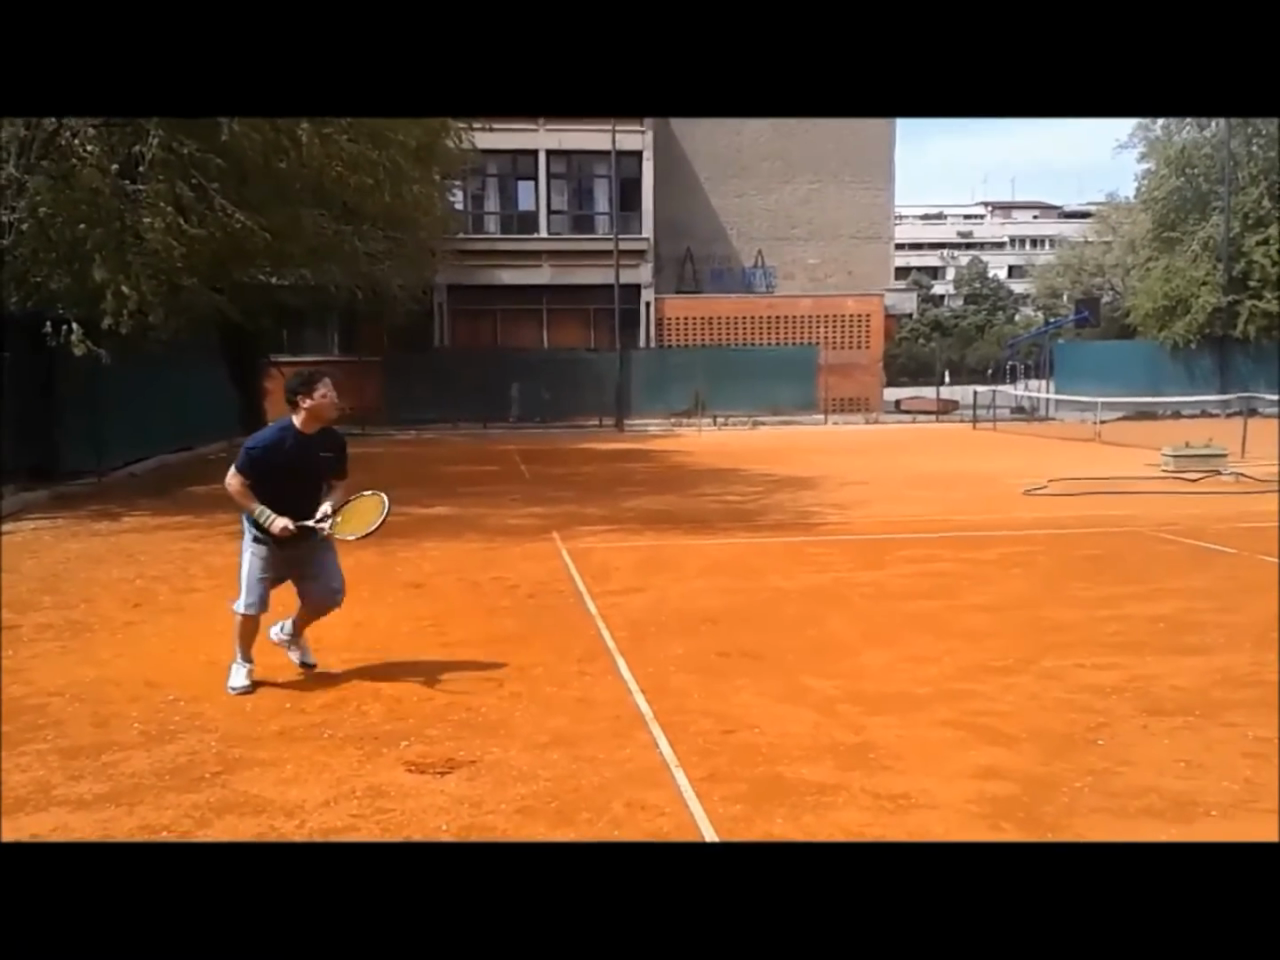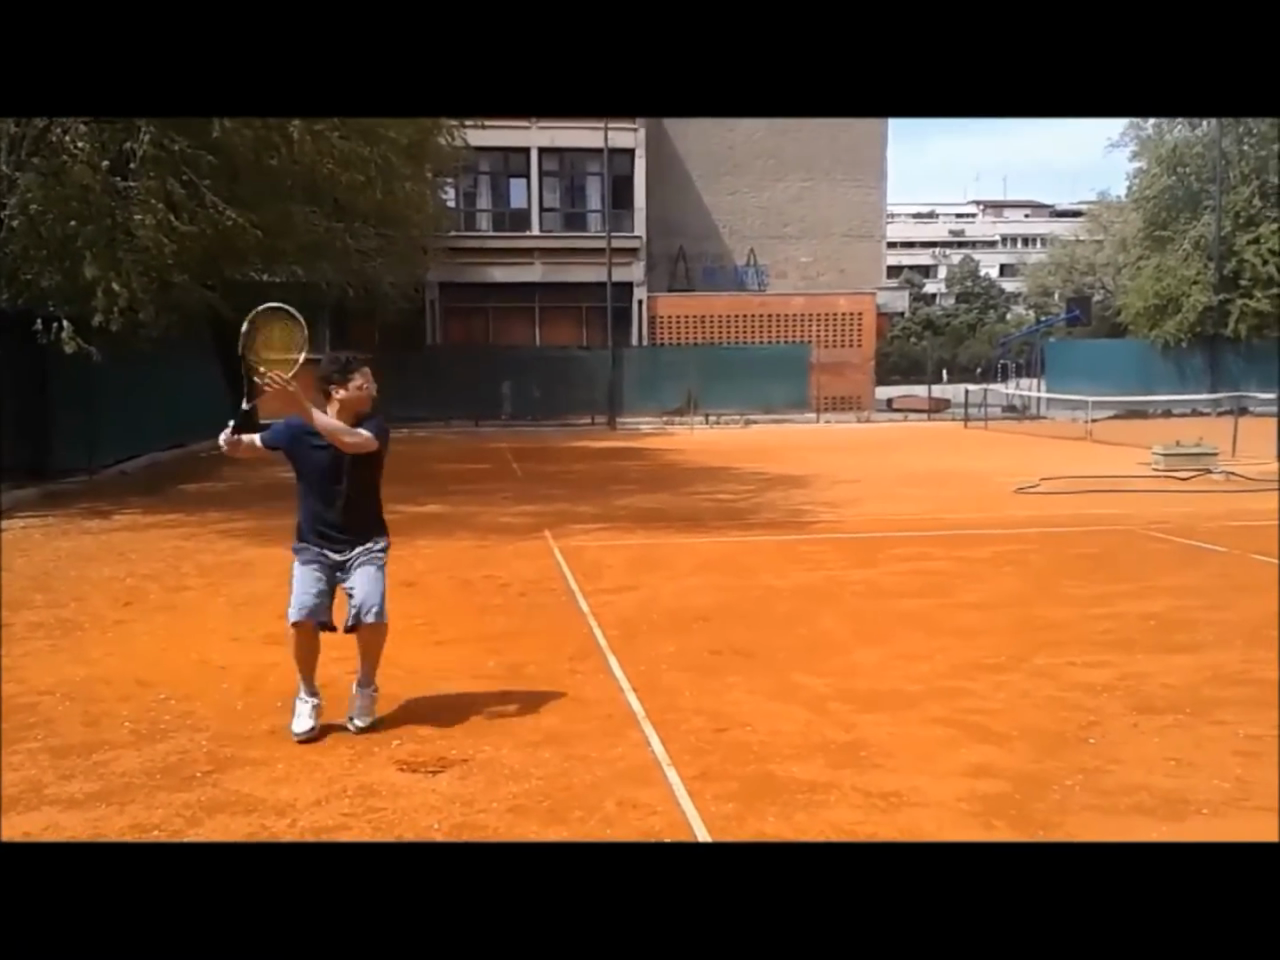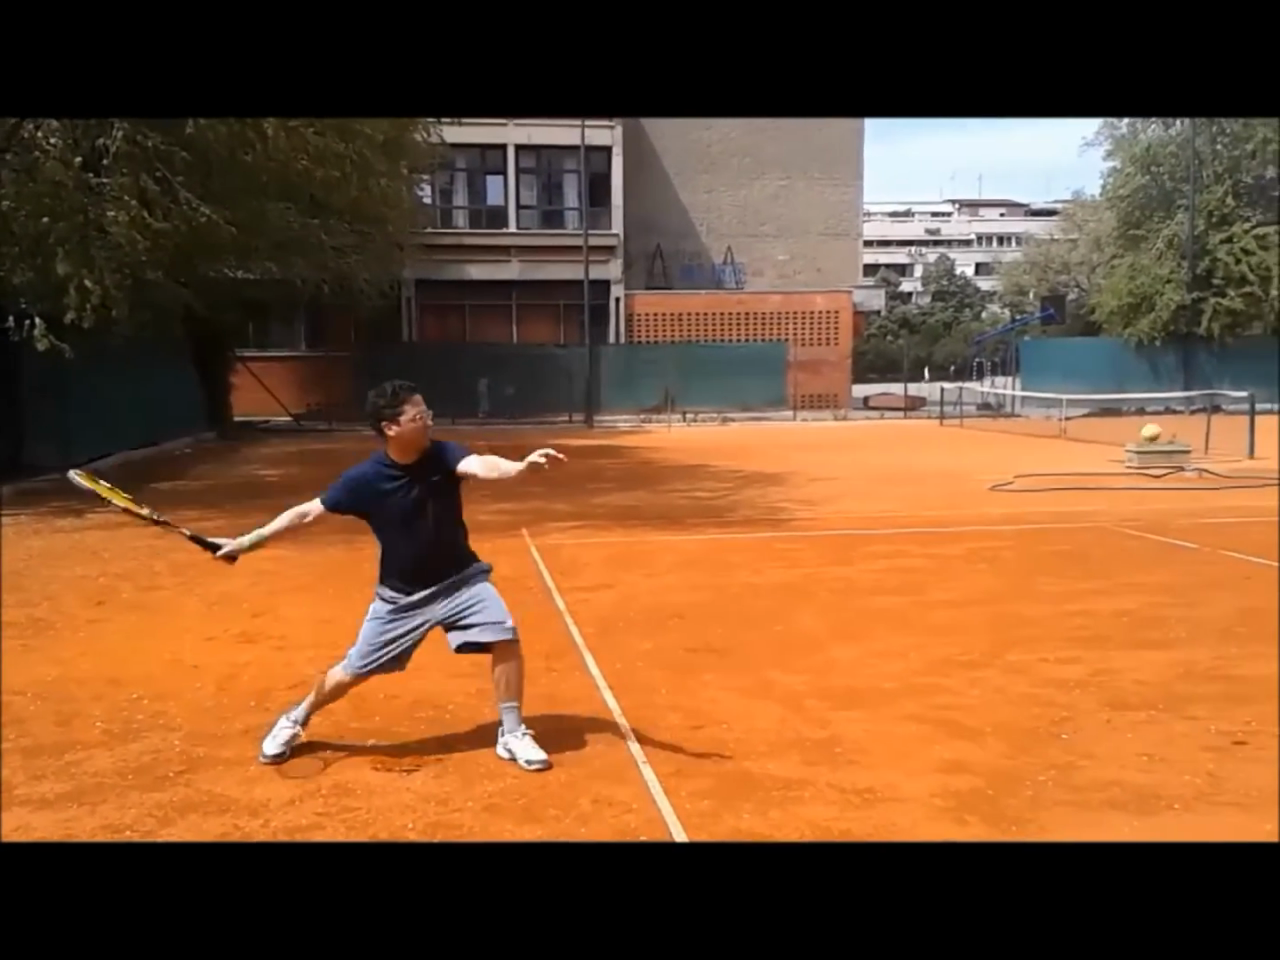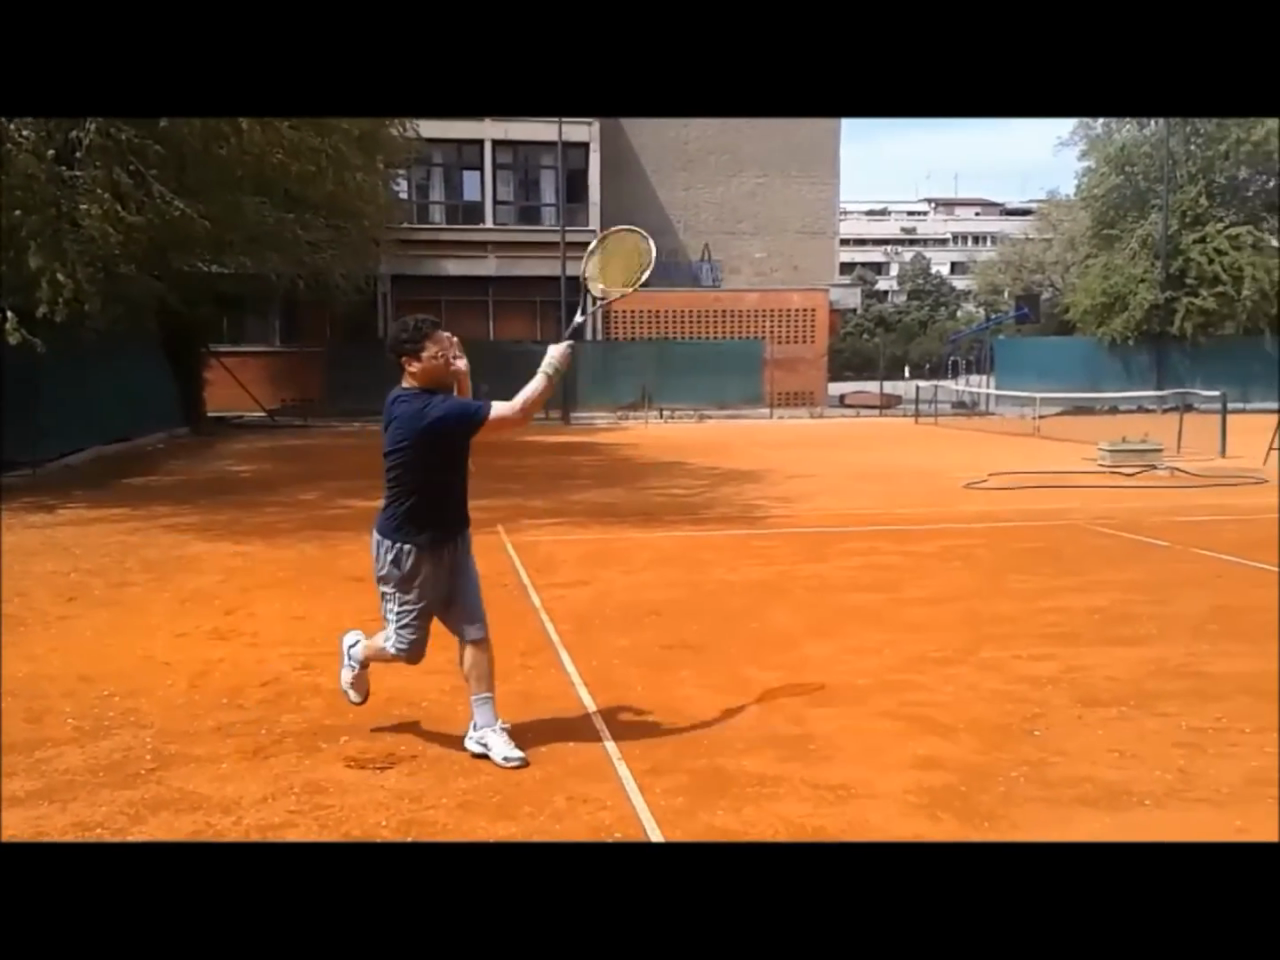
dt=0.4s
person 1, frame 1
left shoulder: (334, 441)
right shoulder: (267, 442)
left elbow: (336, 485)
right elbow: (233, 484)
left wrist: (328, 505)
right wrist: (269, 518)
left hip: (309, 532)
right hip: (265, 533)
left knee: (330, 595)
right knee: (250, 606)
left ankle: (290, 632)
right ankle: (242, 664)
person 1, frame 2
left shoulder: (372, 428)
right shoulder: (296, 428)
left elbow: (353, 442)
right elbow: (249, 445)
left wrist: (303, 407)
right wrist: (231, 441)
left hip: (364, 544)
right hip: (313, 547)
left knee: (371, 617)
right knee: (302, 618)
left ankle: (365, 690)
right ankle: (308, 696)
person 1, frame 3
left shoulder: (442, 455)
right shoulder: (363, 480)
left elbow: (480, 465)
right elbow: (306, 513)
left wrist: (522, 465)
right wrist: (247, 541)
left hip: (461, 579)
right hip: (402, 593)
left knee: (504, 639)
right knee: (354, 670)
left ankle: (513, 733)
right ankle: (295, 722)
person 1, frame 4
left shoulder: (426, 398)
right shoulder: (430, 412)
left elbow: (468, 410)
right elbow: (513, 416)
left wrist: (462, 378)
right wrist: (551, 366)
left hip: (448, 539)
right hip: (409, 547)
left knee: (475, 632)
right knee: (404, 647)
left ankle: (483, 728)
right ankle: (356, 651)
